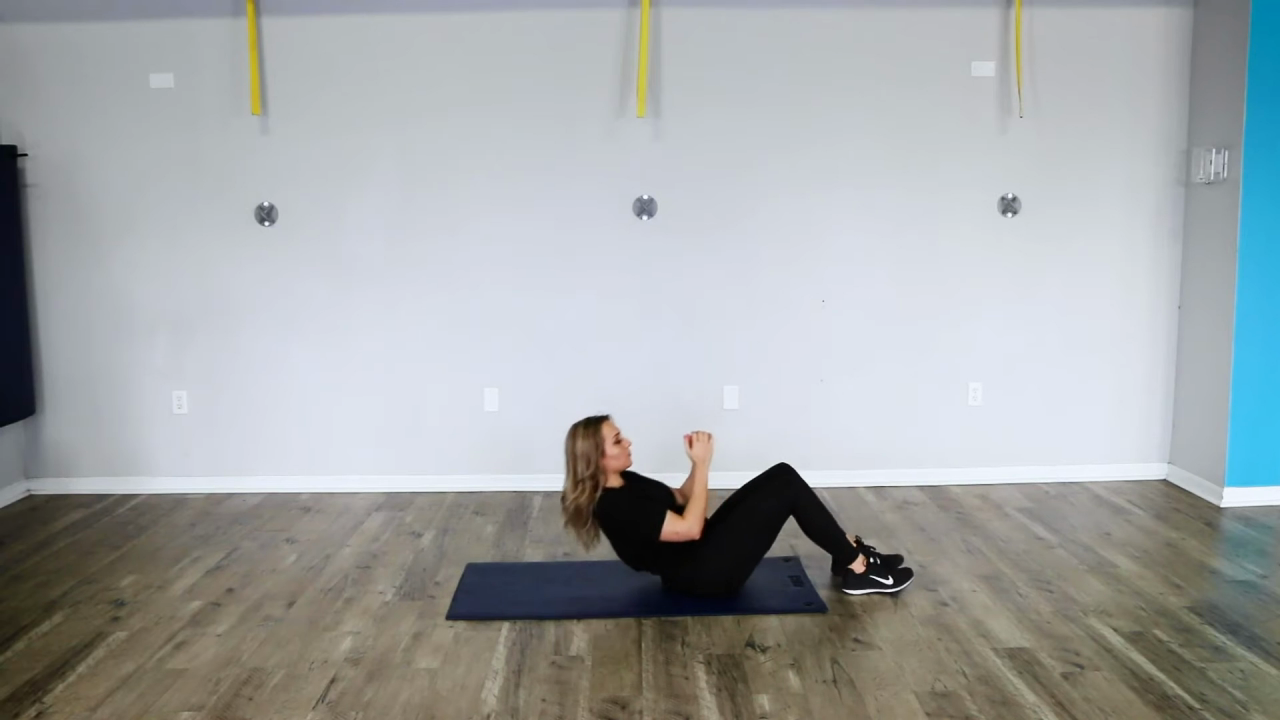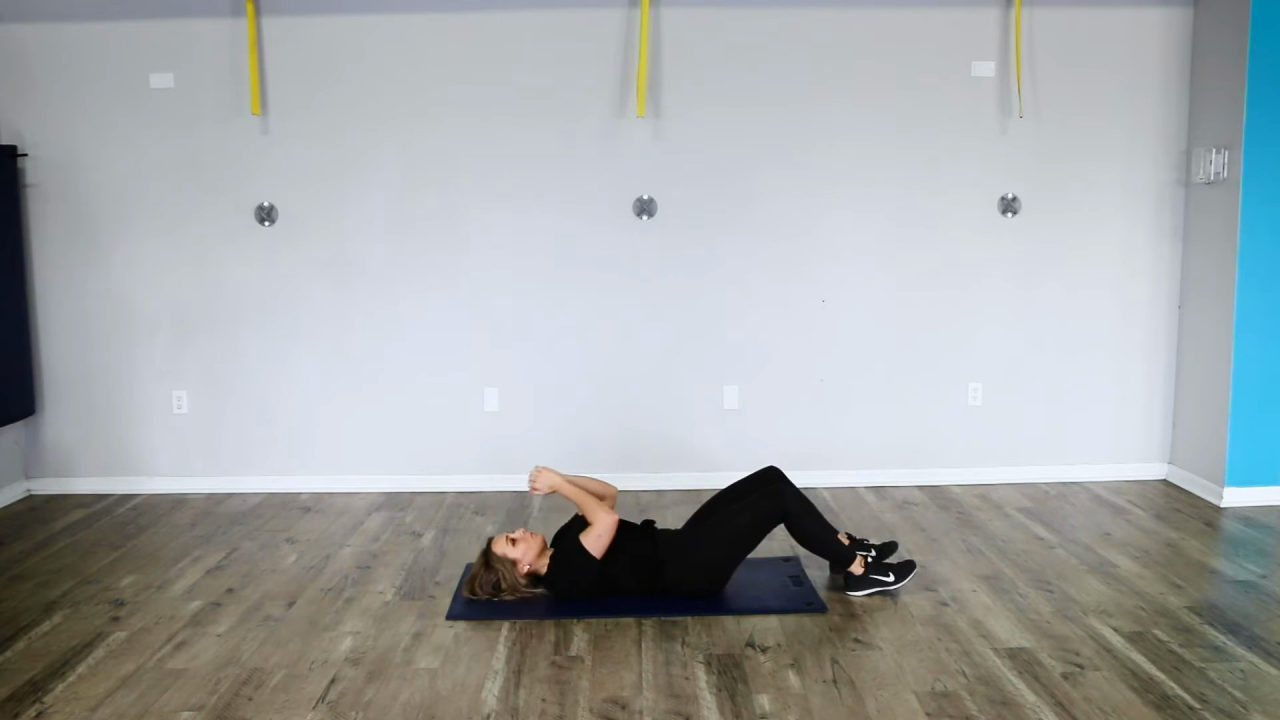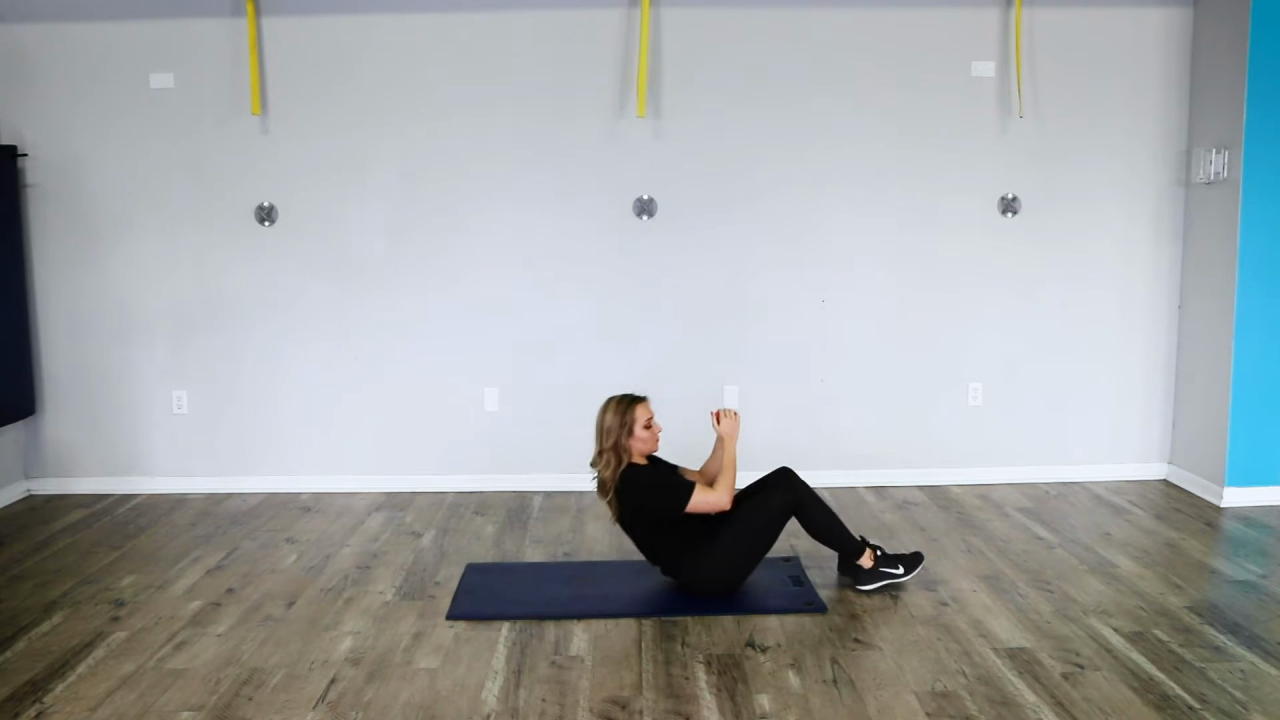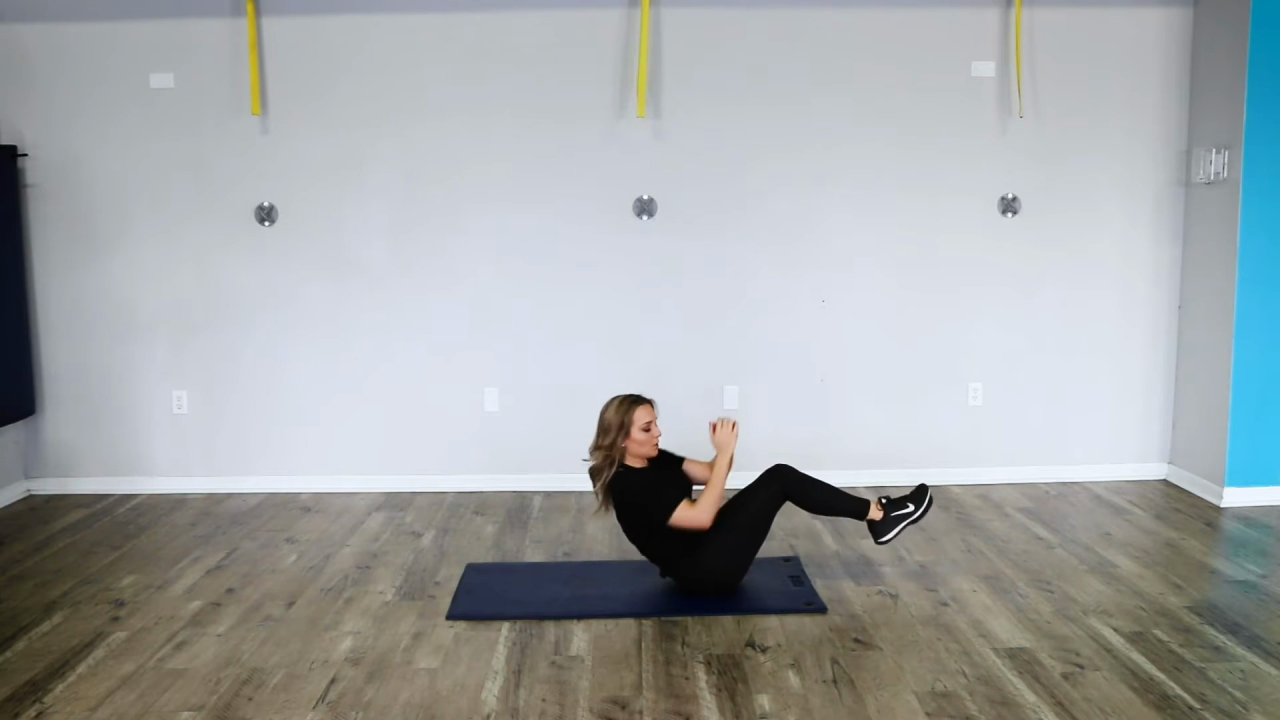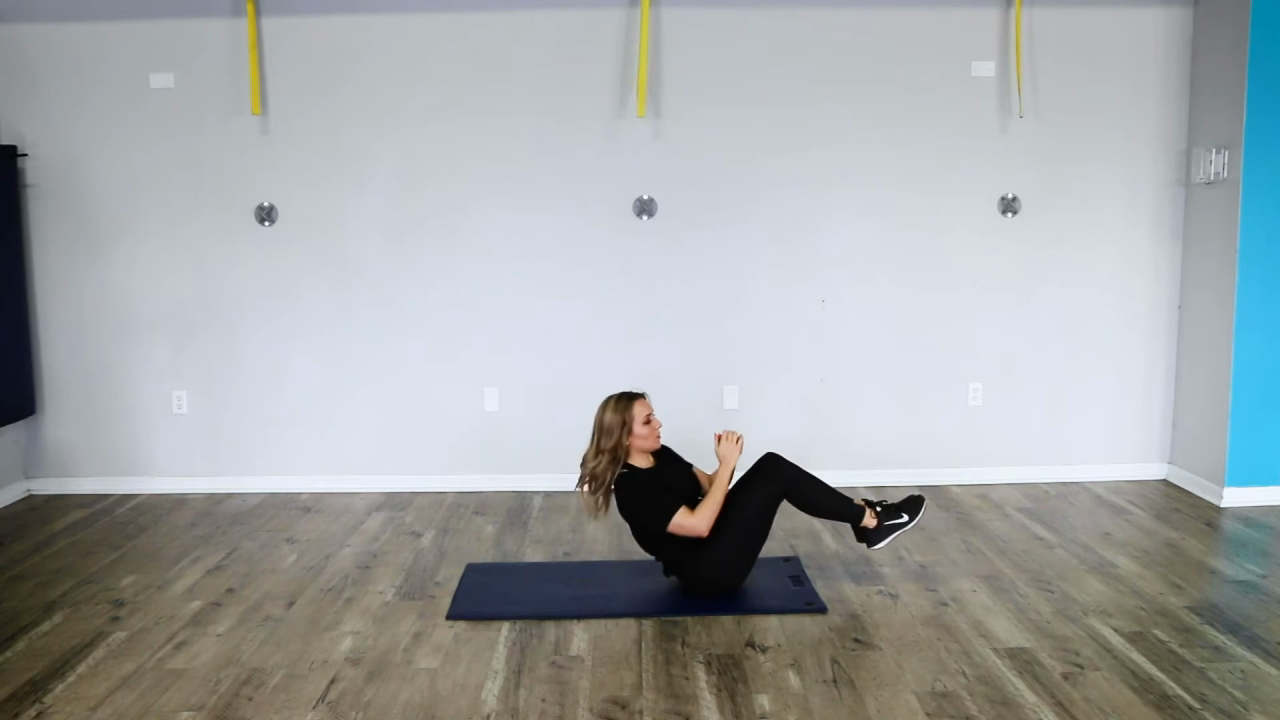
dt=1s
person 1, frame 1
left shoulder: (624, 482)
right shoulder: (616, 506)
left elbow: (680, 501)
right elbow: (690, 527)
left wrist: (697, 464)
right wrist: (701, 463)
left hip: (703, 549)
right hip: (705, 572)
left knee: (781, 474)
right knee: (789, 489)
left ankle: (851, 549)
right ankle: (857, 570)
person 1, frame 2
left shoulder: (561, 544)
right shoulder: (566, 575)
left elbow: (609, 495)
right elbow: (606, 519)
left wrist: (560, 479)
right wrist: (559, 485)
left hip: (677, 546)
right hip: (689, 571)
left knee: (771, 479)
right knee: (780, 499)
left ankle: (847, 547)
right ankle: (859, 573)
person 1, frame 3
left shoulder: (641, 467)
right shoulder: (640, 484)
left elbow: (701, 480)
right elbow: (721, 499)
left wrist: (721, 440)
right wrist: (729, 441)
left hip: (706, 545)
right hip: (706, 571)
left knee: (784, 478)
right knee: (790, 493)
left ankle: (855, 556)
right ankle: (866, 565)
person 1, frame 4
left shoulder: (654, 458)
right shoulder: (628, 488)
left elbow: (711, 475)
right elbow: (703, 517)
left wrist: (724, 450)
right wrist: (724, 453)
left hip: (707, 546)
right hip: (702, 570)
left knee: (781, 474)
right knee: (778, 481)
left ankle: (877, 515)
right ankle: (878, 516)
person 1, frame 5
left shoulder: (659, 456)
right shoulder: (635, 490)
left elbow: (707, 485)
right elbow: (699, 525)
left wrist: (726, 464)
right wrist: (727, 466)
left hip: (710, 545)
right hip: (709, 569)
left knee: (771, 464)
right knee: (777, 477)
left ankle: (863, 511)
right ankle: (872, 521)
